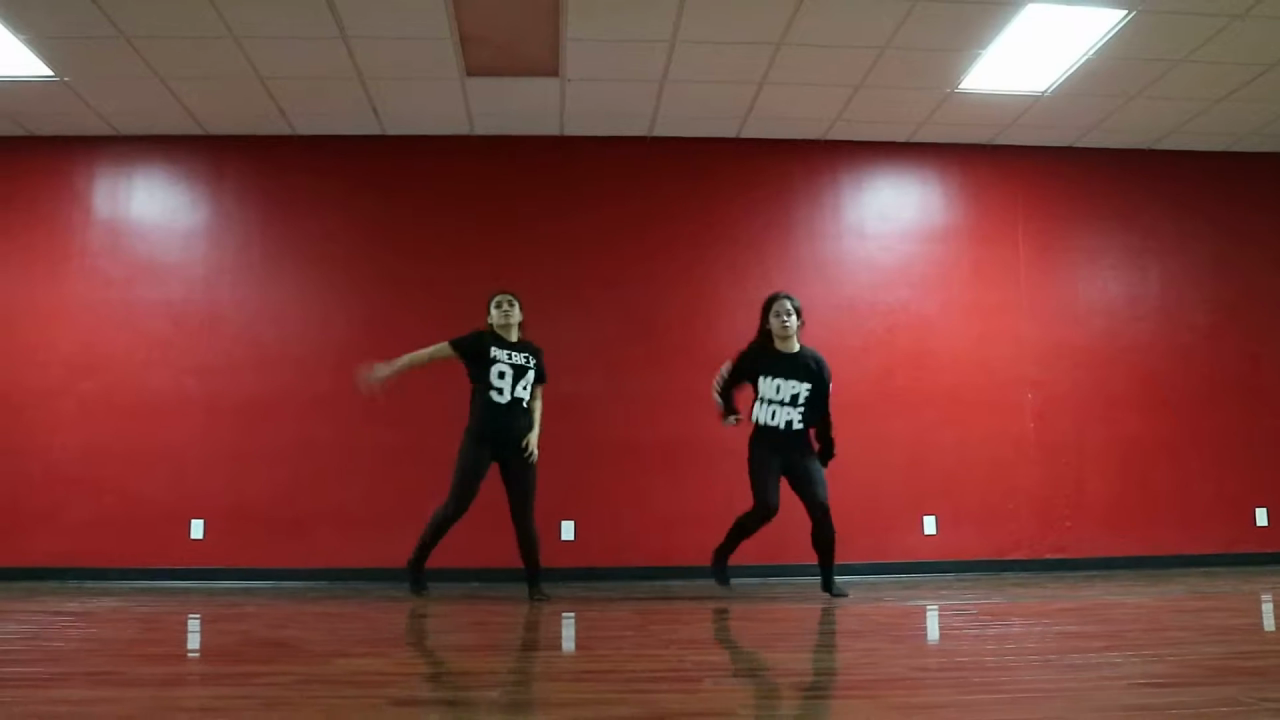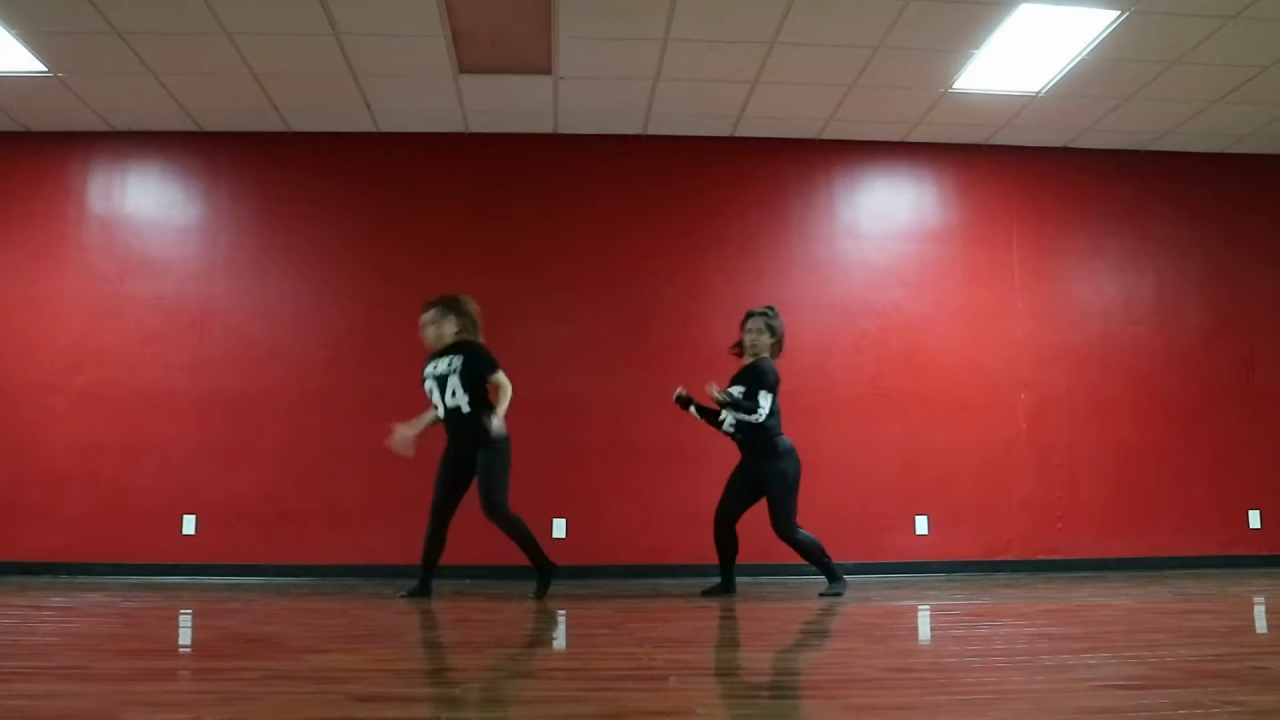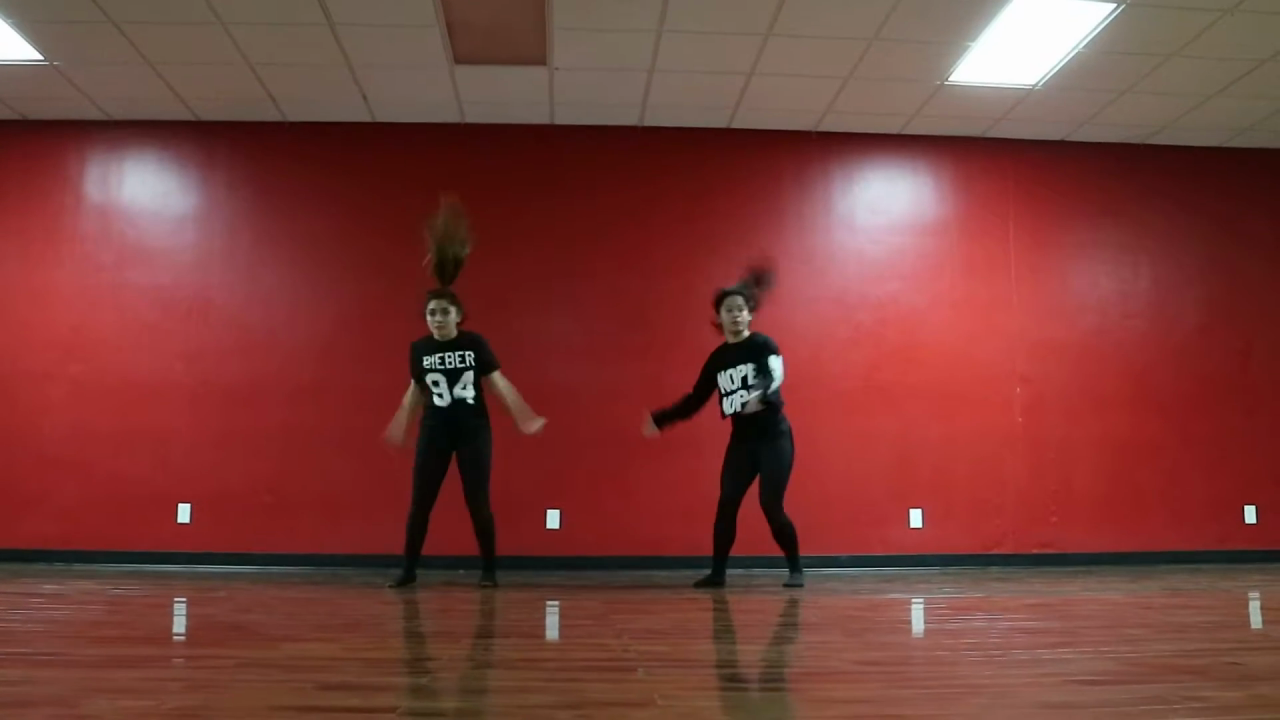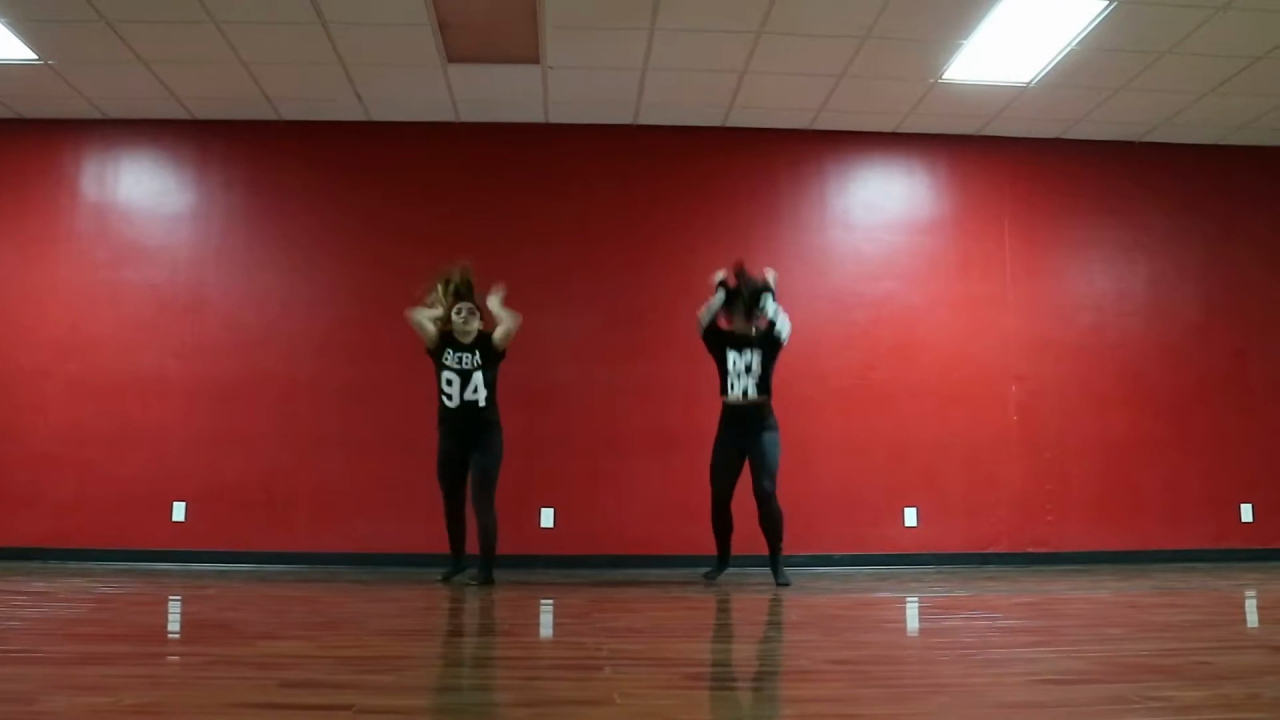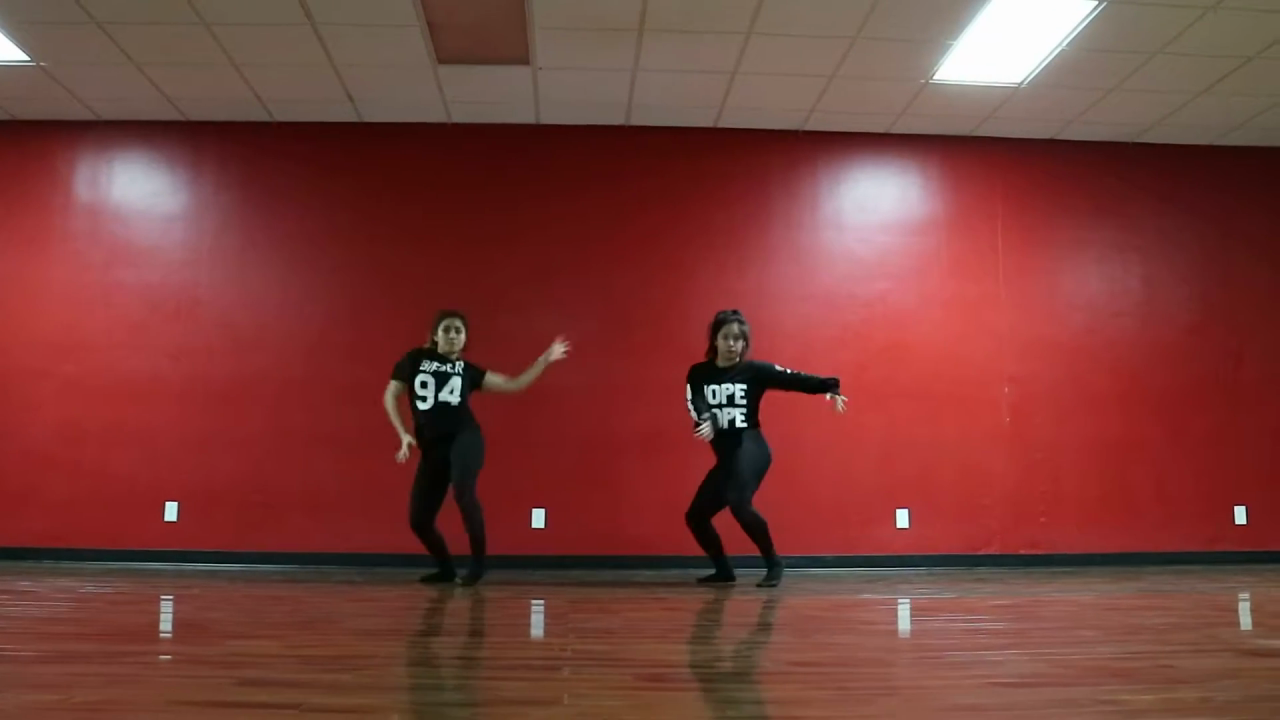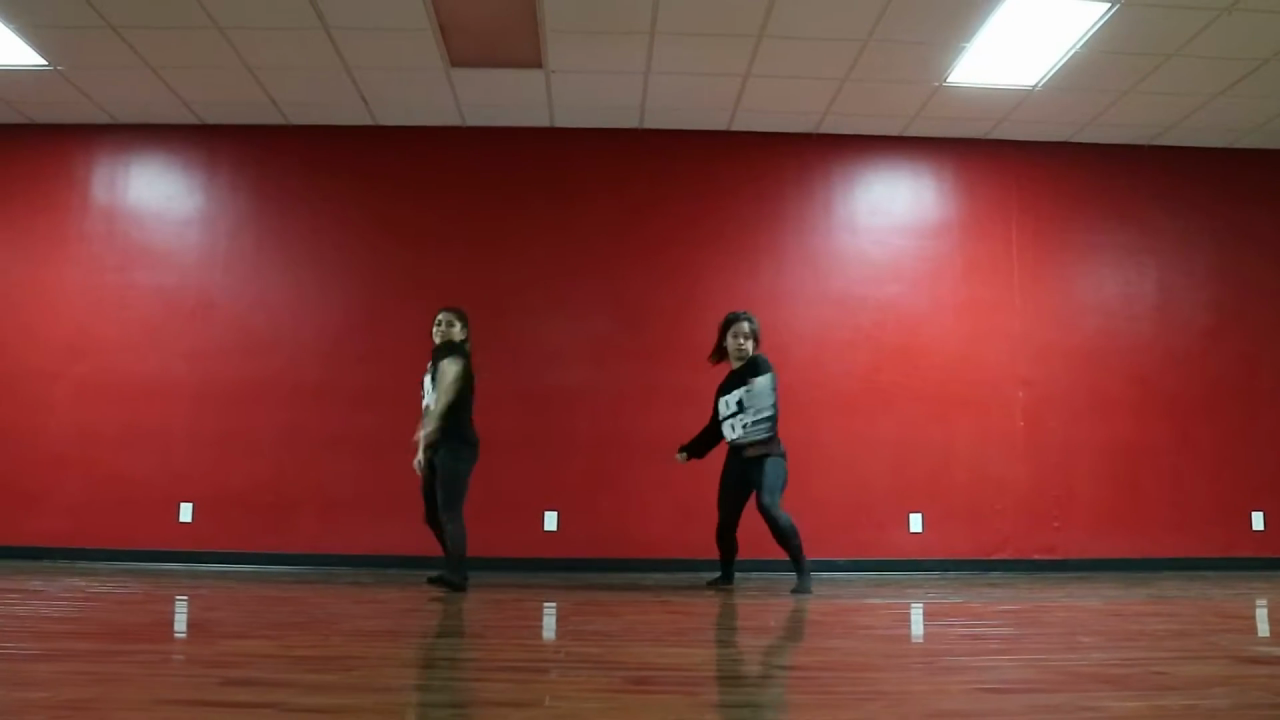
dt=0.7s
person 1, frame 1
left shoulder: (534, 353)
right shoulder: (480, 341)
right elbow: (432, 352)
left wrist: (535, 432)
right wrist: (389, 369)
left hip: (518, 442)
right hip: (481, 438)
left knee: (524, 515)
right knee: (456, 505)
left ankle: (534, 583)
right ankle: (416, 566)
person 1, frame 2
left shoulder: (471, 352)
right shoulder: (432, 363)
left elbow: (504, 385)
left wrist: (498, 416)
right wrist: (414, 429)
left hip: (489, 443)
right hip: (457, 446)
left knee: (496, 509)
right knee: (439, 512)
left ankle: (545, 568)
right ankle: (424, 581)
person 1, frame 3
left shoulder: (475, 346)
right shoulder: (419, 350)
left elbow: (499, 383)
right elbow: (415, 389)
left wrist: (523, 415)
right wrist: (399, 422)
left hip: (473, 430)
right hip: (434, 432)
left knee: (477, 502)
right knee: (421, 501)
left ankle: (489, 571)
right ankle: (408, 570)
person 1, frame 4
left shoulder: (490, 343)
right shoulder: (439, 341)
left elbow: (512, 323)
right elbow: (415, 316)
left wrist: (494, 304)
right wrist: (442, 310)
left hip: (485, 436)
right hip: (450, 436)
left knee: (482, 501)
right knee: (452, 502)
left ankle: (486, 569)
right ankle: (456, 560)
person 1, frame 5
left shoulder: (468, 368)
right shoulder: (415, 358)
left elbow: (513, 385)
right elbow: (390, 397)
left wrist: (546, 359)
right wrist: (404, 434)
left hip: (465, 439)
right hip: (432, 449)
left knee: (463, 492)
right knee: (419, 520)
left ankle: (478, 562)
right ankle: (446, 566)
person 1, frame 6
left shoulder: (452, 352)
right shoulder: (440, 359)
left elbow: (448, 382)
left wrist: (429, 424)
right wrist: (421, 451)
left hip: (457, 445)
right hip: (439, 445)
left knee: (448, 510)
right knee: (433, 514)
left ankle: (457, 574)
right ankle: (453, 570)
person 2, frame 1
left shoulder: (816, 363)
right shoulder: (756, 355)
left elbow: (823, 412)
right elbow: (725, 380)
left wrist: (827, 452)
right wrist: (728, 412)
left hip: (801, 448)
right hip: (765, 445)
left knee: (820, 507)
right knee: (766, 507)
left ankle: (828, 578)
right ankle: (722, 554)
person 2, frame 2
left shoulder: (762, 371)
right shoulder: (744, 375)
left elbow: (757, 413)
right elbow: (722, 420)
left wrist: (726, 401)
right wrist: (687, 402)
left hip: (776, 459)
right hip: (751, 461)
left knee: (785, 528)
right knee: (723, 518)
left ankle: (835, 577)
right ankle: (727, 581)
person 2, frame 3
left shoulder: (763, 346)
right shoulder: (717, 358)
left elbow: (774, 375)
right elbow: (696, 398)
left wrist: (759, 394)
right wrist: (660, 420)
left hip: (774, 436)
right hip: (741, 437)
left knee: (771, 505)
right knee: (727, 504)
left ankle: (795, 569)
right ankle: (718, 573)
person 2, frame 4
left shoulder: (769, 340)
right shoulder: (722, 340)
left elbow: (781, 331)
right elbow: (704, 323)
left wrist: (766, 293)
right wrist: (721, 290)
left hip: (763, 425)
right hip: (730, 426)
left knee: (765, 491)
right knee: (720, 495)
left ankle: (777, 564)
right ankle: (721, 560)
person 2, frame 5
left shoulder: (755, 370)
right shoulder: (698, 373)
left elbow: (793, 380)
right elbow: (695, 407)
left wrist: (829, 386)
right wrist: (704, 420)
left hip: (750, 448)
right hip: (725, 456)
left knee: (738, 504)
right knee: (696, 517)
left ankle: (774, 565)
right ankle: (724, 569)
person 2, frame 6
left shoulder: (759, 367)
right shoulder: (726, 385)
left elbow: (762, 400)
right elbow: (715, 428)
left wrist: (761, 439)
right wrist: (689, 451)
left hip: (768, 454)
right hip: (737, 459)
left knee: (768, 507)
right knee: (725, 522)
left ankle: (803, 571)
right ankle: (726, 574)
